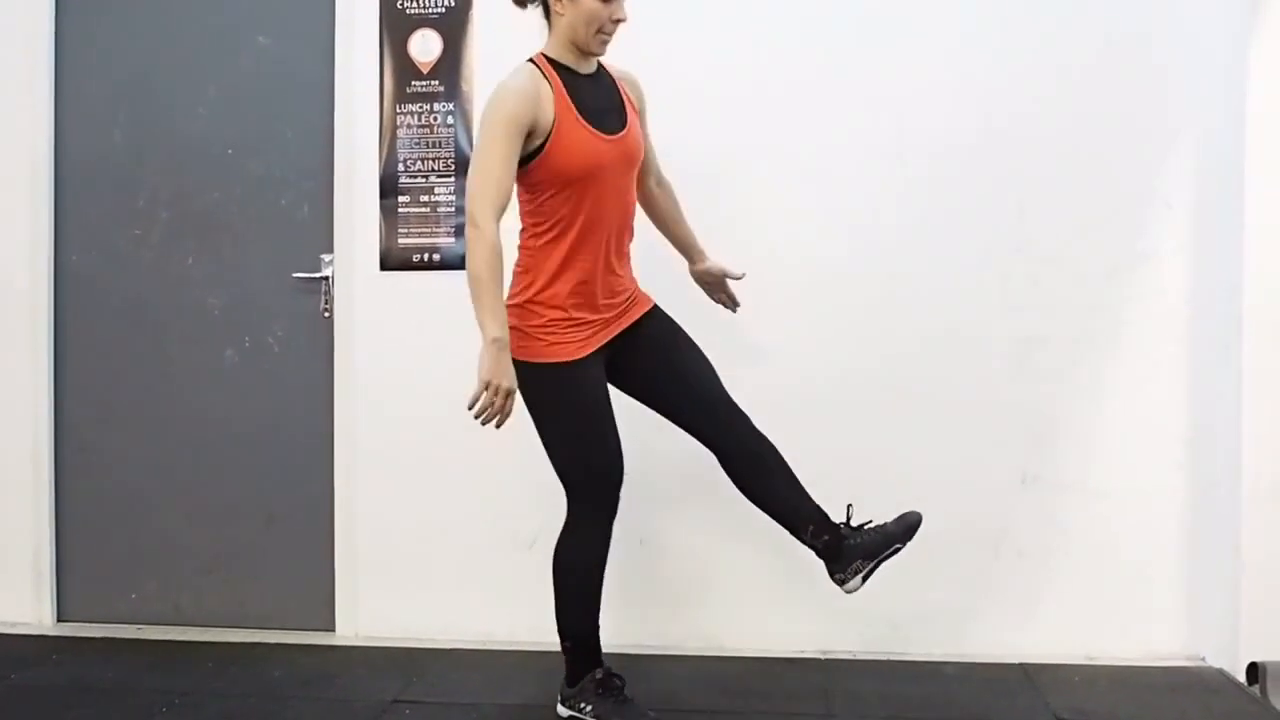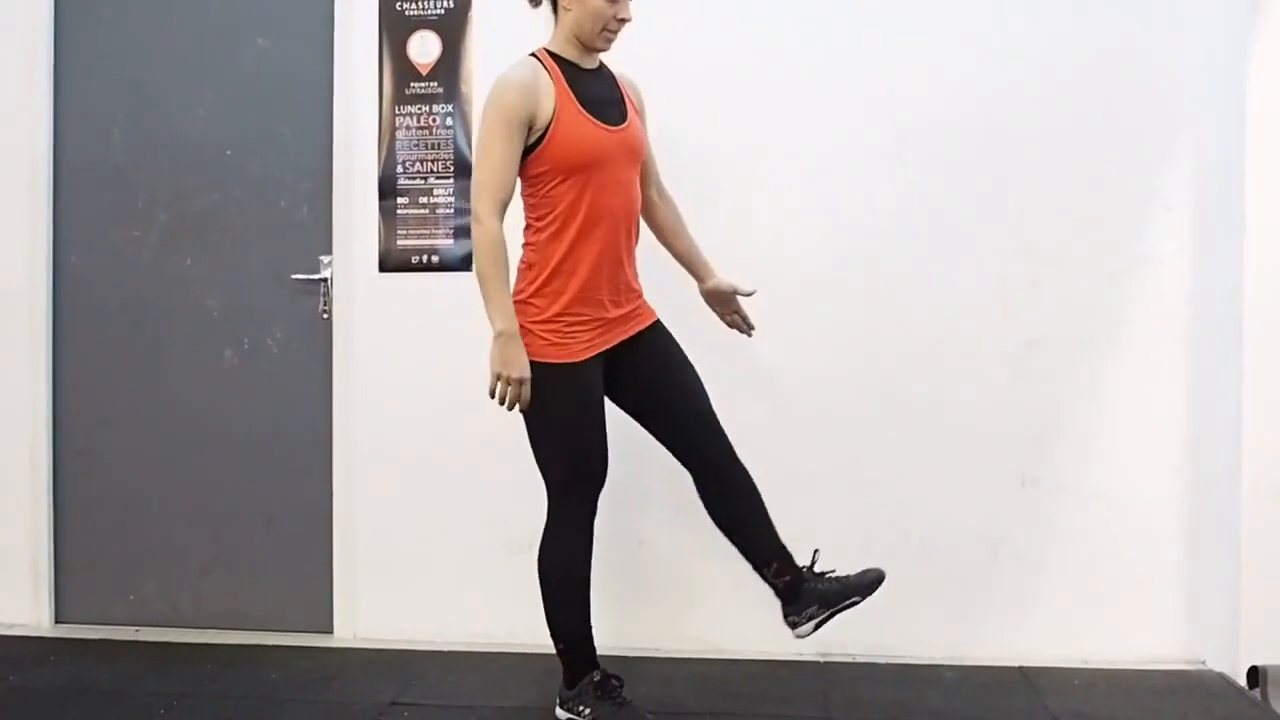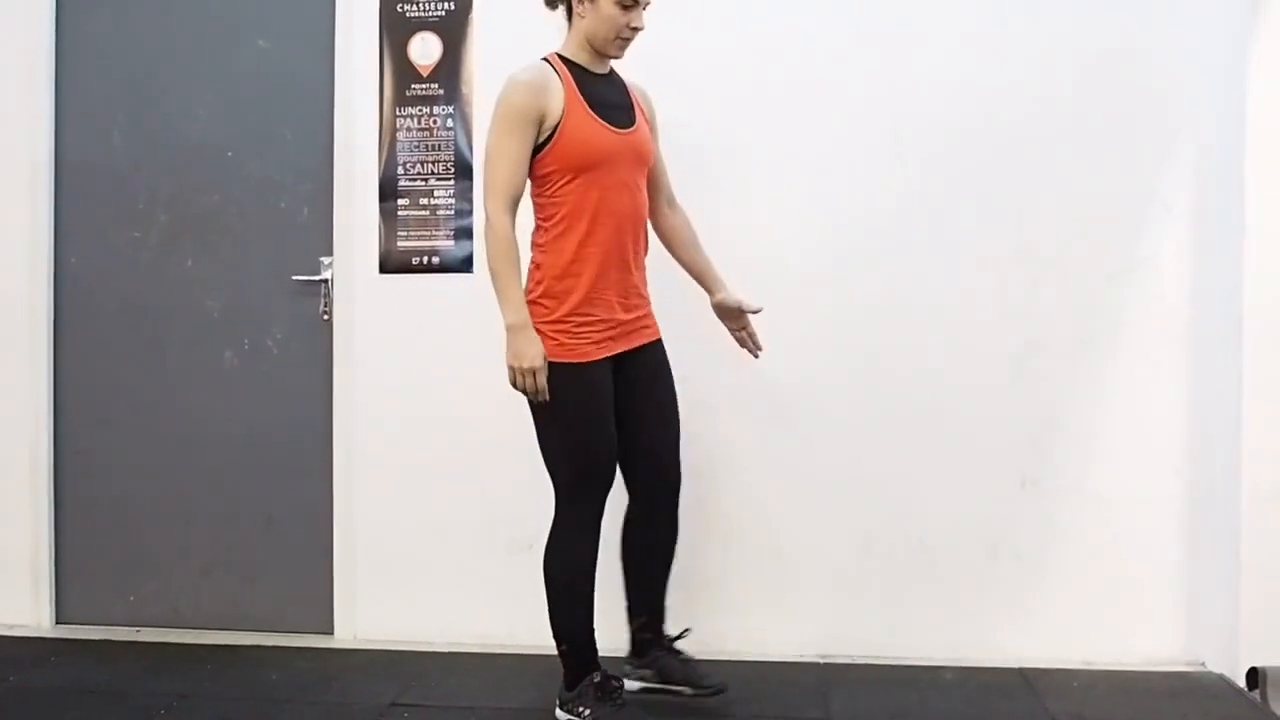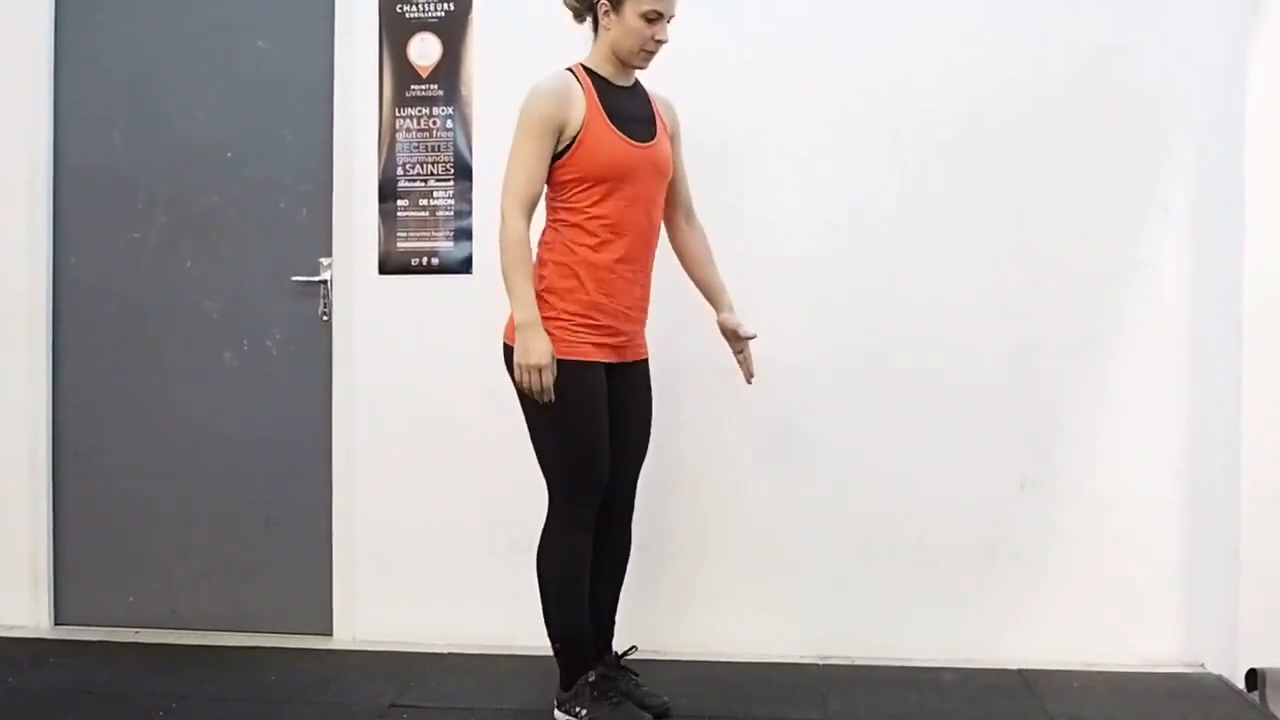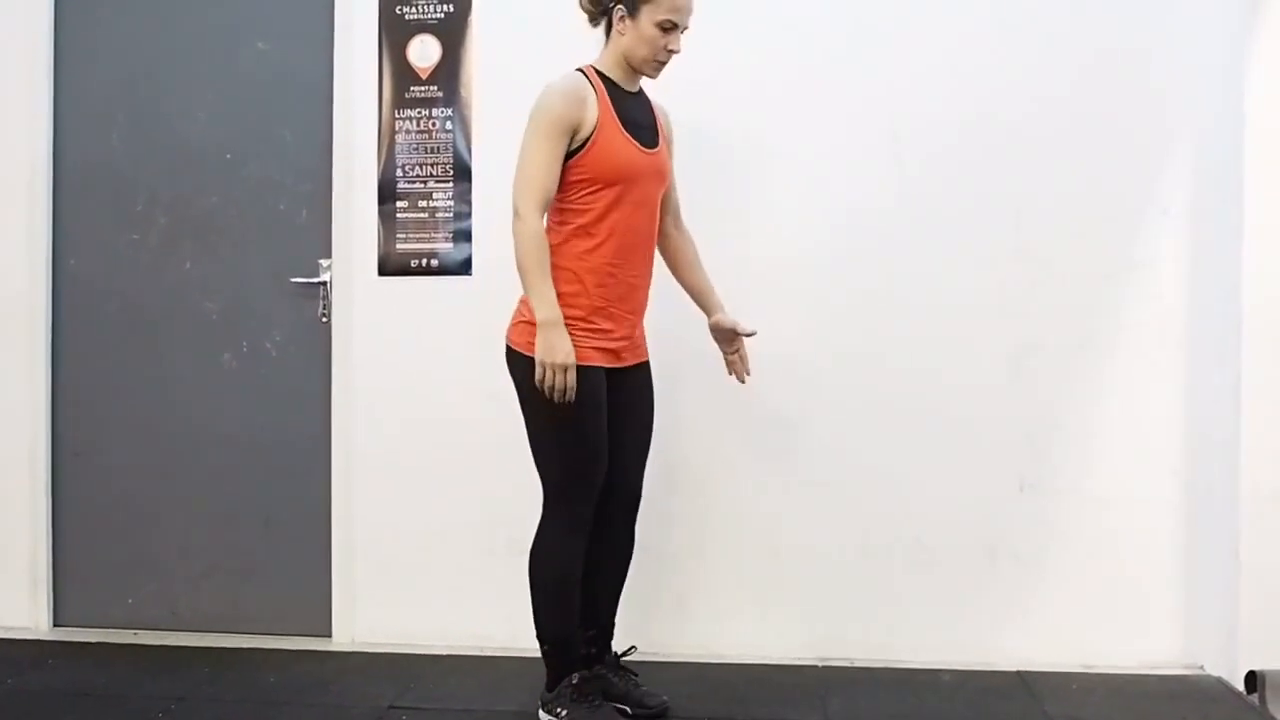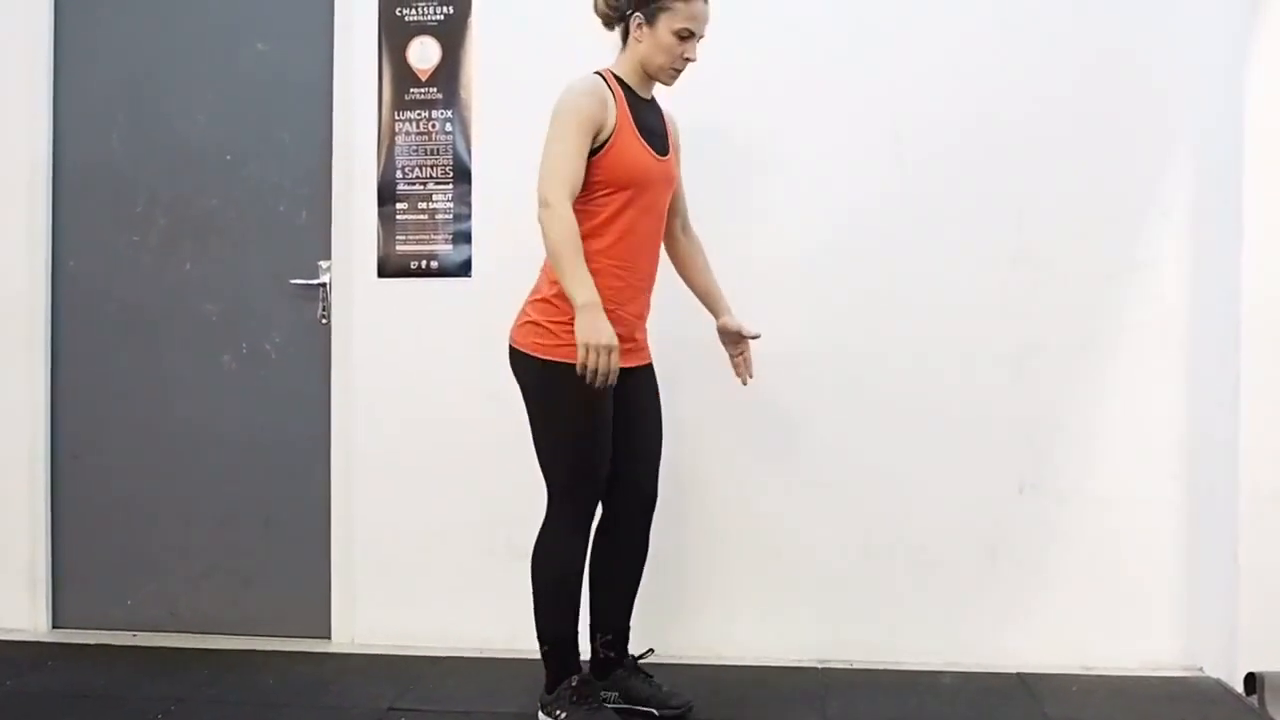
dt=0.2s
person 1, frame 1
left shoulder: (626, 88)
right shoulder: (523, 94)
left elbow: (650, 182)
right elbow: (481, 223)
left wrist: (698, 260)
right wrist: (495, 345)
left hip: (626, 312)
right hip: (552, 334)
left knee: (727, 426)
right knee: (594, 499)
left ankle: (838, 549)
person 1, frame 2
left shoulder: (625, 88)
right shoulder: (523, 86)
left elbow: (650, 194)
right elbow: (485, 216)
left wrist: (705, 276)
right wrist: (505, 334)
left hip: (630, 320)
right hip: (559, 336)
left knee: (710, 450)
right knee: (576, 501)
left ankle: (798, 593)
person 1, frame 3
left shoulder: (637, 100)
right shoulder: (533, 88)
left elbow: (662, 205)
right elbow: (499, 213)
left wrist: (716, 290)
right wrist: (518, 326)
left hip: (634, 333)
right hip: (564, 338)
left knee: (659, 485)
right knee: (583, 501)
left ankle: (649, 647)
person 1, frame 4
left shoulder: (662, 113)
right shoulder: (558, 97)
left elbow: (681, 220)
right elbow: (515, 215)
left wrist: (723, 309)
right wrist: (528, 324)
left hip: (624, 344)
right hip: (561, 341)
left knee: (615, 504)
right knee: (577, 504)
left ankle: (601, 661)
person 1, frame 5
left shoulder: (655, 116)
right shoulder: (568, 97)
left elbow: (669, 225)
right elbow: (529, 212)
left wrist: (714, 312)
right wrist: (550, 323)
left hip: (623, 349)
right hip: (560, 347)
left knee: (619, 508)
right knee: (570, 508)
left ankle: (596, 662)
person 1, frame 6
left shoulder: (664, 127)
right shoulder: (590, 99)
left elbow: (678, 232)
right elbow: (554, 205)
left wrist: (723, 316)
right wrist: (589, 308)
left hip: (626, 350)
right hip: (561, 343)
left knee: (635, 506)
right knee: (575, 508)
